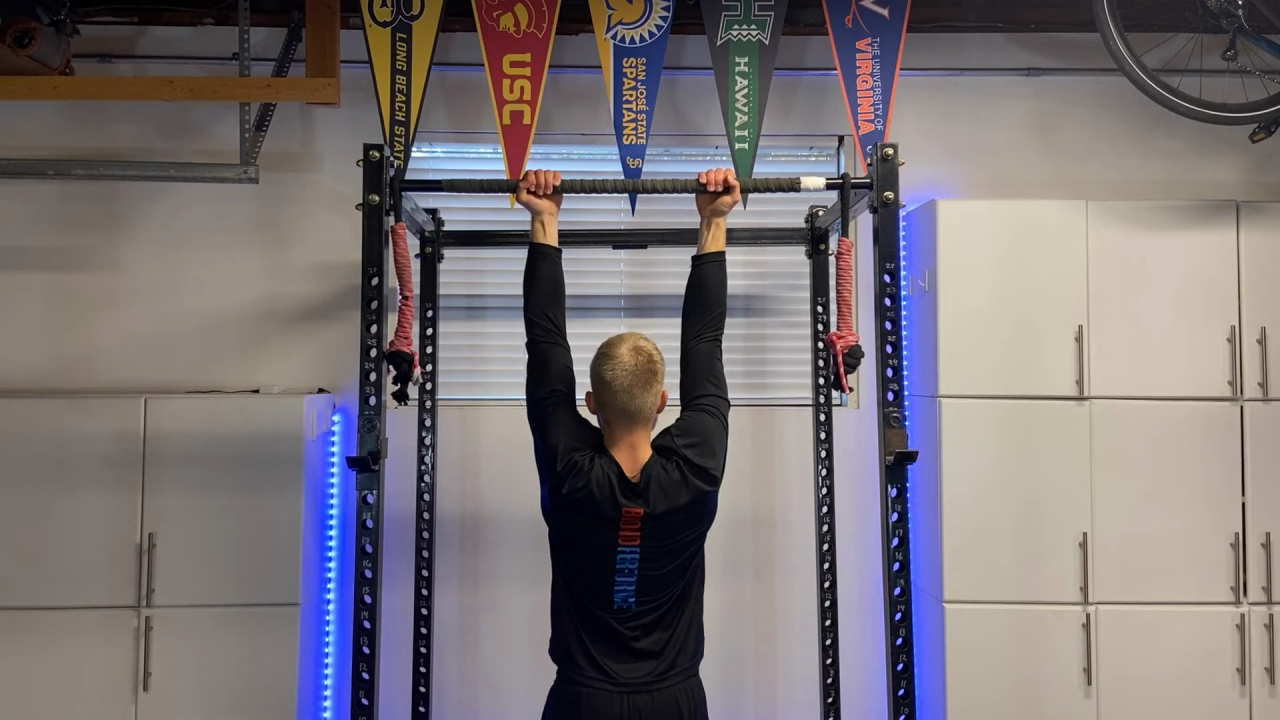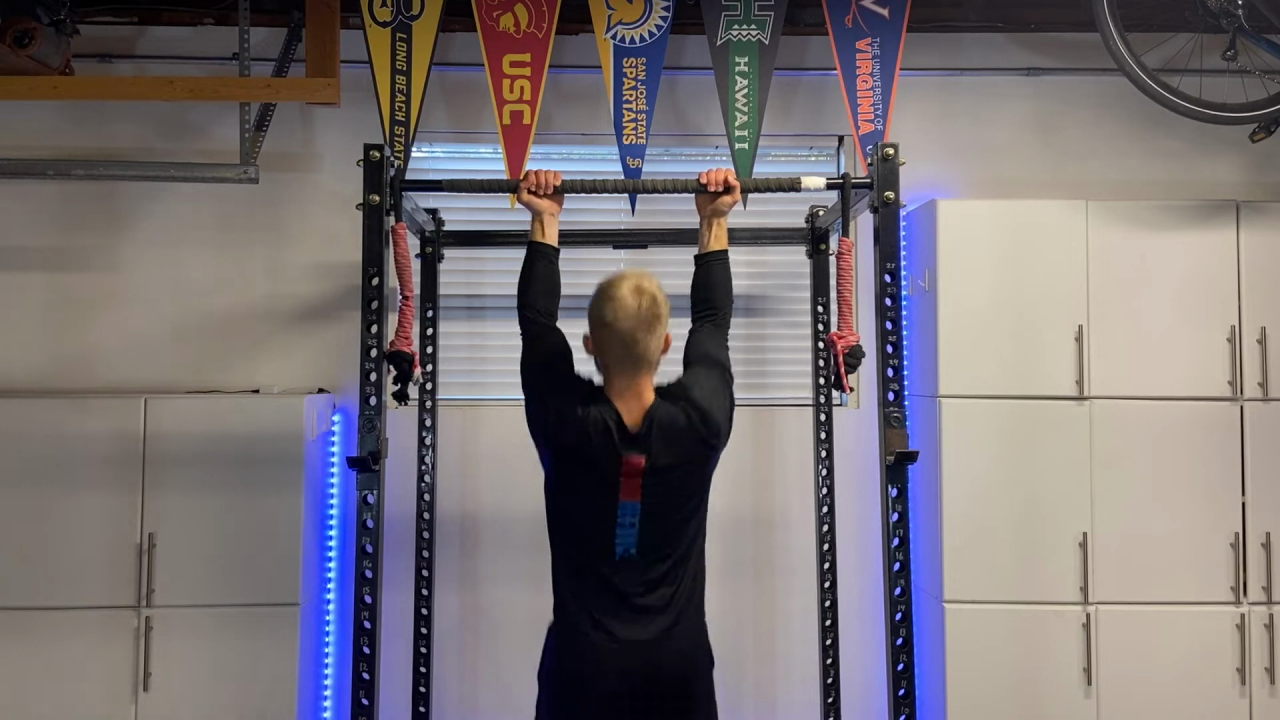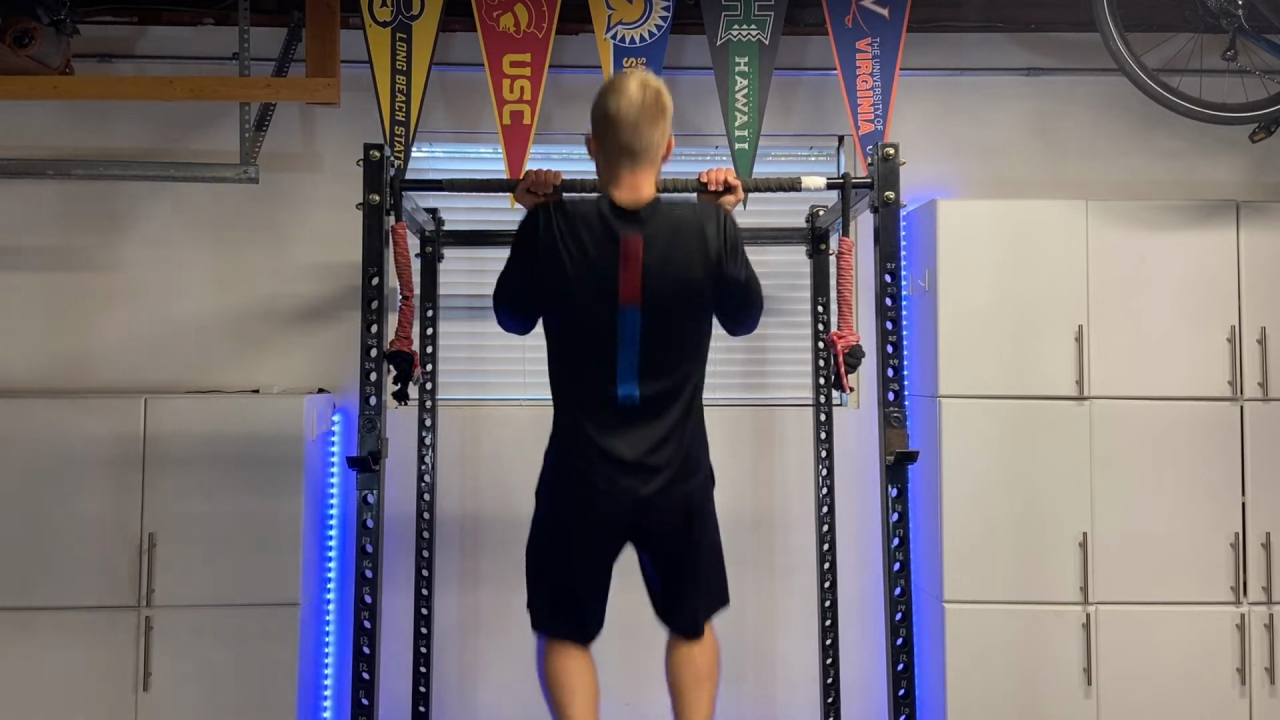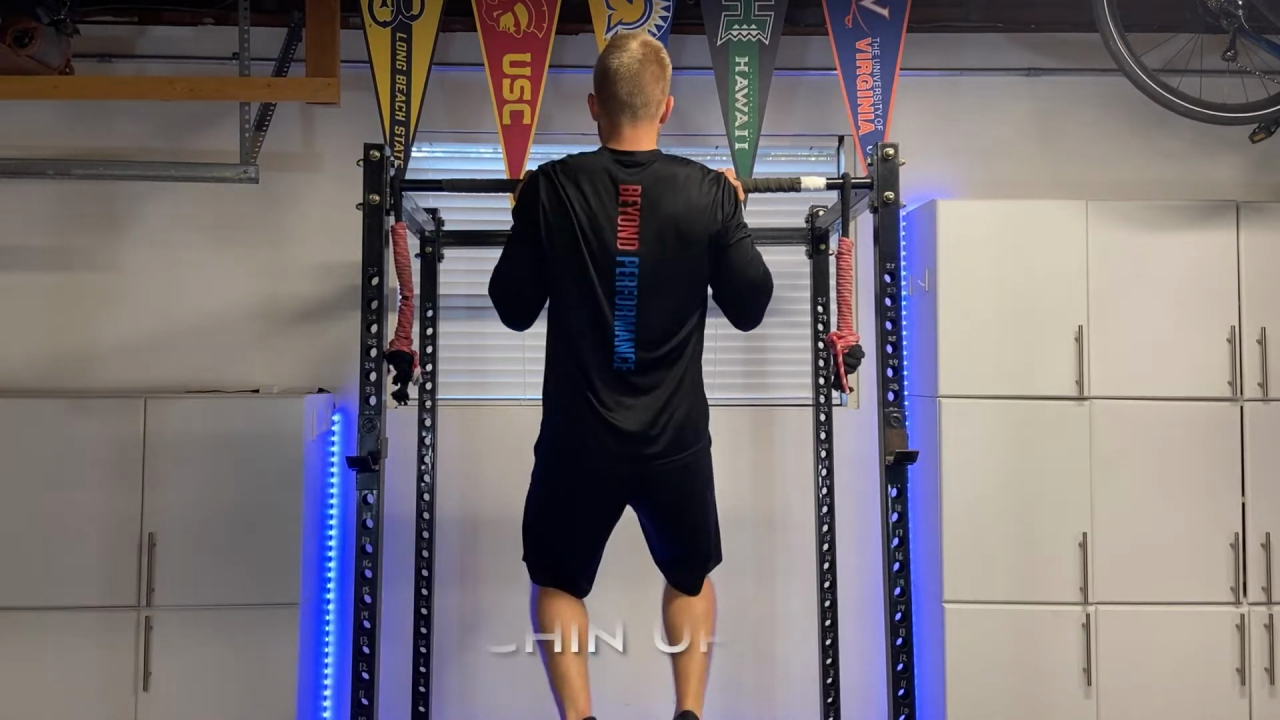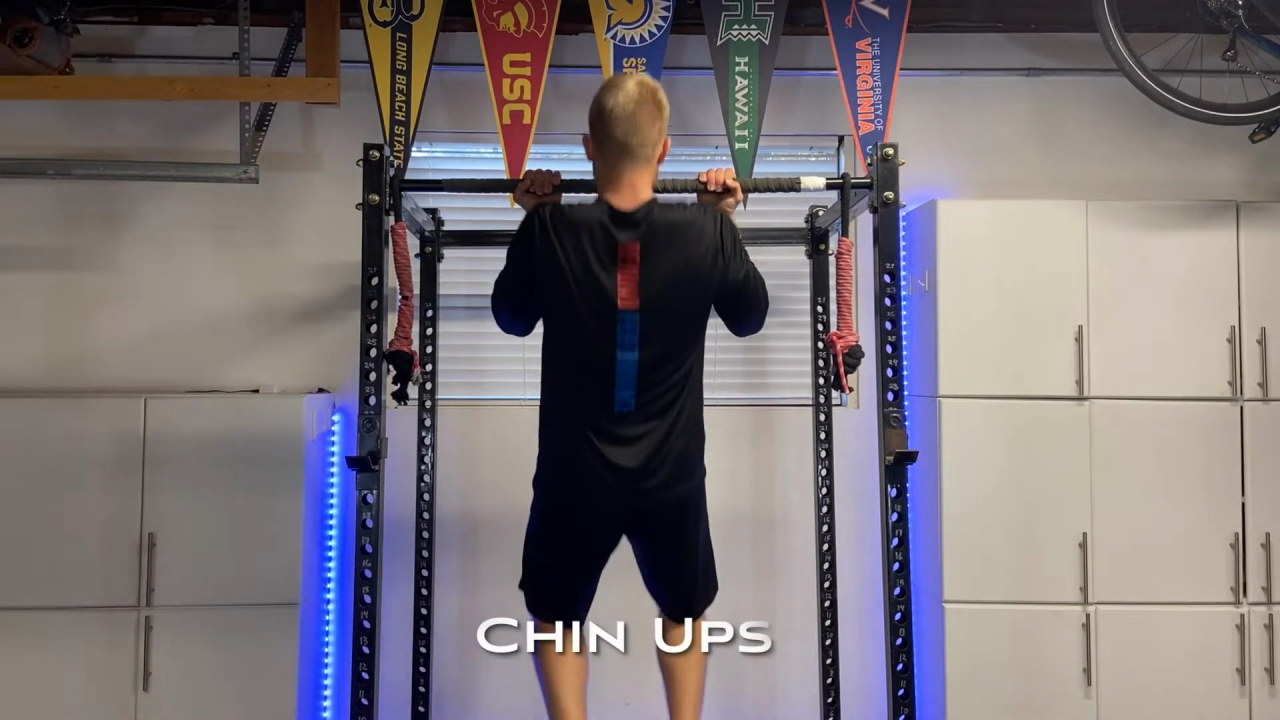
dt=0.4s
person 1, frame 1
left shoulder: (569, 473)
right shoulder: (694, 474)
left elbow: (545, 339)
right elbow: (703, 339)
left wrist: (544, 223)
right wrist: (713, 223)
person 1, frame 2
left shoulder: (564, 422)
right shoulder: (699, 422)
left elbow: (537, 325)
right elbow: (713, 322)
left wrist: (544, 224)
right wrist: (714, 223)
left hip: (584, 655)
right hip: (675, 651)
person 1, frame 3
left shoulder: (553, 230)
right shoulder: (709, 228)
left elbow: (514, 314)
right elbow: (743, 316)
left hip: (581, 480)
right hip: (677, 478)
left knee: (564, 632)
right knee: (691, 624)
person 1, frame 4
left shoulder: (551, 188)
right shoulder: (708, 191)
left elbow: (514, 308)
right elbow: (749, 307)
left hip: (579, 440)
right hip: (674, 439)
left knee: (558, 583)
right knee: (690, 579)
person 1, frame 5
left shoulder: (552, 234)
right shoulder: (705, 233)
left elbow: (512, 316)
right elbow: (749, 316)
left hip: (575, 477)
right hip: (670, 477)
left knee: (556, 621)
right knee: (683, 617)
